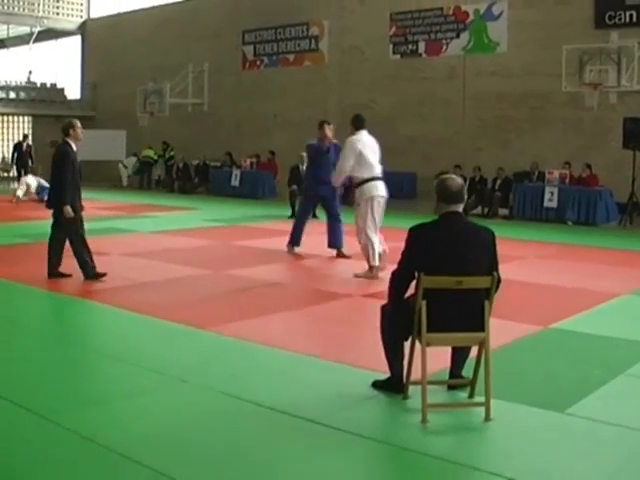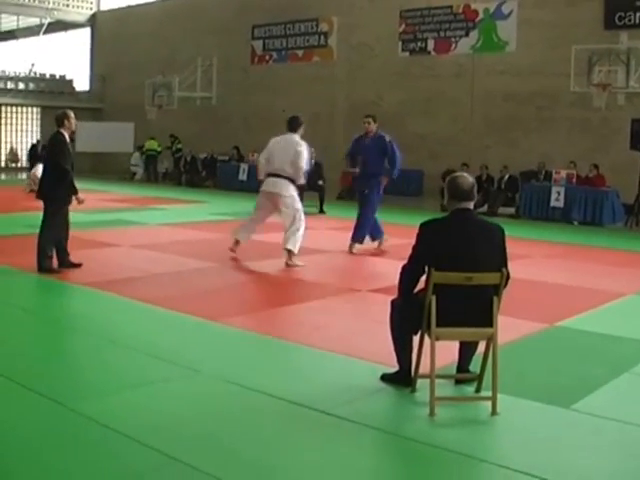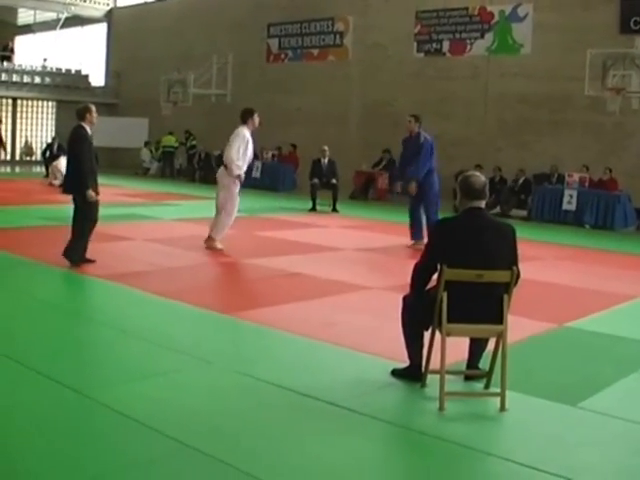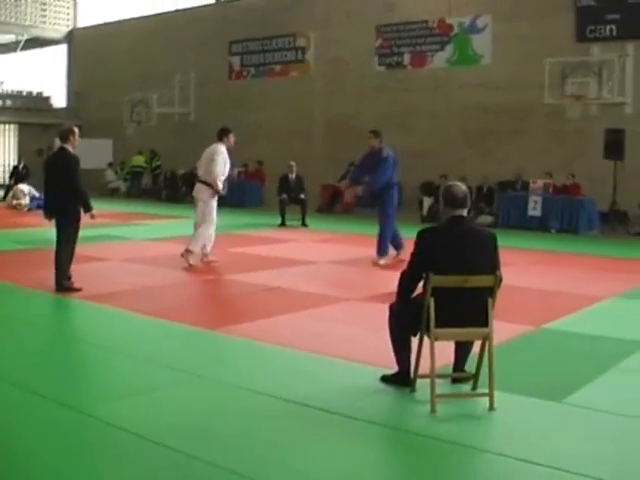
dt=0.7s
person 1, frame 1
left shoulder: (420, 233)
right shoulder: (485, 235)
left elbow: (402, 278)
left wrist: (393, 302)
left hip: (429, 320)
right hip: (472, 320)
left knee: (391, 312)
left ankle: (396, 378)
right ankle: (456, 374)
person 1, frame 2
left shoulder: (432, 229)
right shoulder: (495, 231)
left elbow: (412, 271)
left wrist: (403, 296)
left hip: (439, 314)
right hip: (480, 316)
left knee: (400, 306)
left ankle: (404, 372)
right ankle: (463, 369)
person 1, frame 3
left shoulder: (445, 228)
right shoulder: (506, 230)
left elbow: (425, 269)
left wrist: (415, 294)
left hip: (451, 310)
right hip: (490, 313)
left knee: (411, 303)
left ankle: (415, 368)
right ankle: (473, 367)
person 1, frame 4
left shoulder: (429, 236)
right shoulder: (487, 237)
left elbow: (411, 277)
left wrist: (401, 301)
left hip: (437, 316)
right hip: (475, 317)
left knee: (398, 310)
left ankle: (404, 373)
right ankle: (459, 369)
person 2, frame 1
left shoulder: (66, 149)
right shoulder: (64, 151)
right elbow: (63, 180)
left wrist: (75, 201)
right wrist: (66, 205)
left hip: (64, 201)
right hip: (64, 201)
left knee: (59, 234)
right knee: (77, 235)
left ankle: (53, 270)
right ankle: (89, 271)
person 2, frame 2
left shoulder: (59, 139)
right shoulder: (59, 141)
right elbow: (64, 170)
left wrist: (70, 192)
right wrist: (75, 193)
left hip: (57, 191)
right hip: (55, 192)
left knee: (61, 226)
right knee: (50, 227)
left ankle: (64, 260)
right ankle: (44, 263)
person 2, frame 3
left shoulder: (78, 133)
right shoulder: (82, 135)
right elbow: (83, 163)
left wrist: (90, 186)
right wrist: (88, 188)
left hip: (79, 184)
right hip: (82, 186)
left knee: (81, 219)
right knee: (89, 219)
left ankle: (78, 254)
right ankle: (73, 252)
person 2, frame 4
left shoulder: (51, 158)
right shoulder: (71, 158)
left elbow: (48, 185)
right elbow: (77, 186)
left wrist: (48, 208)
right wrist: (88, 208)
left hip: (57, 207)
right hip: (69, 208)
left knee: (63, 243)
right knee: (66, 244)
left ankle: (62, 277)
right ankle: (62, 281)
person 3, frame 1
left shoulder: (353, 141)
right shoulder: (373, 141)
left elbow: (344, 166)
left wrist: (335, 183)
right wrist: (350, 177)
left hip: (367, 189)
right hip: (378, 187)
left knee: (367, 230)
right knee: (369, 227)
left ankle: (373, 269)
right ankle: (379, 256)
person 3, frame 2
left shoulder: (275, 141)
right shoulder: (301, 145)
left elbow: (262, 160)
right elbow: (301, 167)
left wrist: (263, 177)
right wrist: (299, 182)
left hip: (269, 184)
right hip: (286, 187)
left knee: (256, 217)
right knee: (297, 222)
left ankle: (236, 244)
right ankle: (290, 257)
person 3, frame 3
left shoulder: (244, 133)
right shoulder: (242, 134)
right elbow: (230, 155)
left wrist: (237, 173)
right wrist: (237, 173)
left hip: (228, 175)
right hip: (230, 177)
left knee: (224, 209)
right knee: (228, 211)
left ankle: (213, 238)
right ankle: (212, 239)
person 3, frame 4
left shoulder: (212, 149)
right shoulder: (221, 151)
left elbow: (200, 167)
right elbow: (215, 171)
right wrist: (218, 187)
left hip: (203, 188)
right hip: (208, 191)
left knee: (210, 223)
right knee: (206, 224)
left ankle: (205, 254)
right ankle: (189, 252)
person 4, frame 1
left shoulder: (336, 147)
right shoulder: (312, 146)
right elbow: (316, 154)
right wrist: (325, 142)
left hip: (329, 187)
right hip: (313, 187)
left knee: (334, 218)
right knee: (302, 216)
left ankle: (338, 249)
right ankle: (292, 244)
person 4, frame 2
left shoulder: (384, 140)
right shoulder: (358, 141)
left elbow: (394, 158)
right elbow: (351, 155)
left wrist: (387, 175)
right wrist: (356, 164)
left hip: (376, 180)
right hip: (362, 180)
left knee: (366, 212)
right knee: (367, 212)
left ankle: (355, 242)
right ankle: (380, 237)
person 4, frame 3
left shoulder: (424, 141)
right shoulder: (407, 141)
left elbow: (422, 162)
right elbow: (403, 161)
left wrist: (414, 181)
right wrist: (400, 179)
left hip: (427, 179)
right hip: (414, 179)
left knee: (430, 212)
right knee: (414, 209)
right ankle: (418, 239)
person 4, frame 4
left shoulder: (386, 155)
right shoulder: (369, 156)
left elbow: (381, 176)
right elbow: (360, 169)
left wrist: (366, 188)
right wrist: (350, 181)
left hip: (388, 191)
right hip: (378, 192)
left knee: (386, 223)
right knee: (388, 223)
left ankle: (382, 255)
right ankle: (399, 248)
